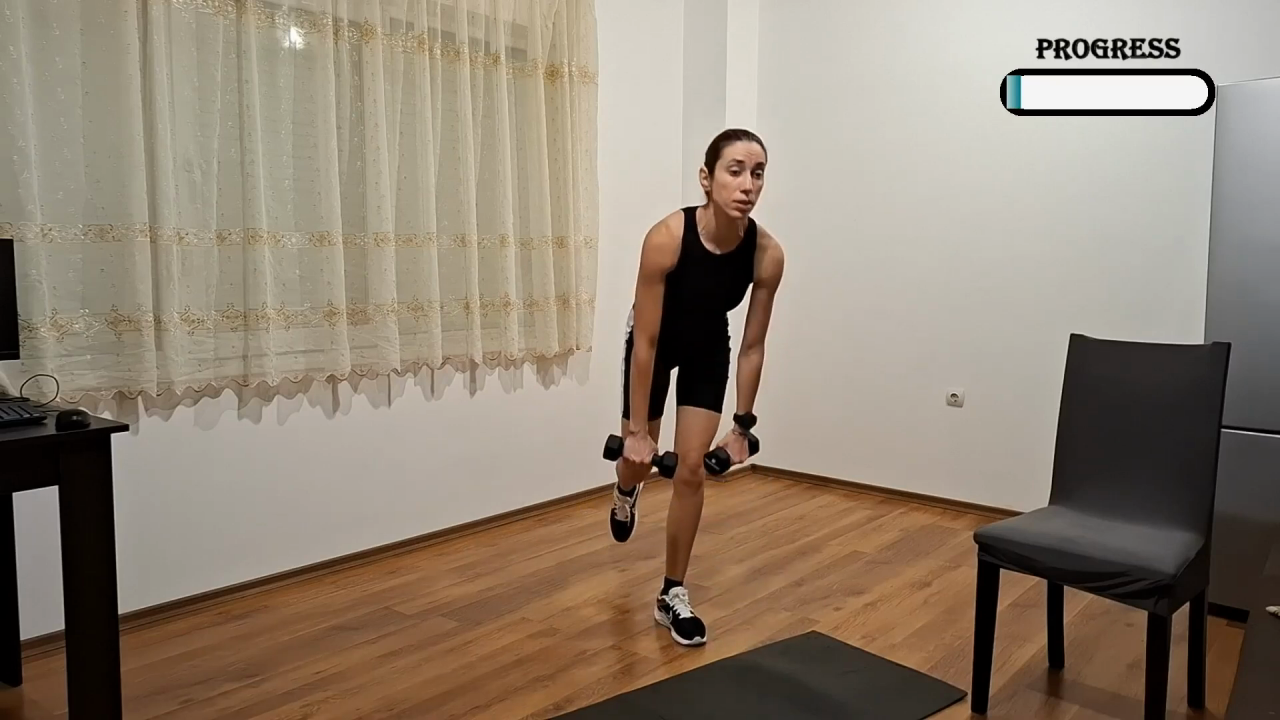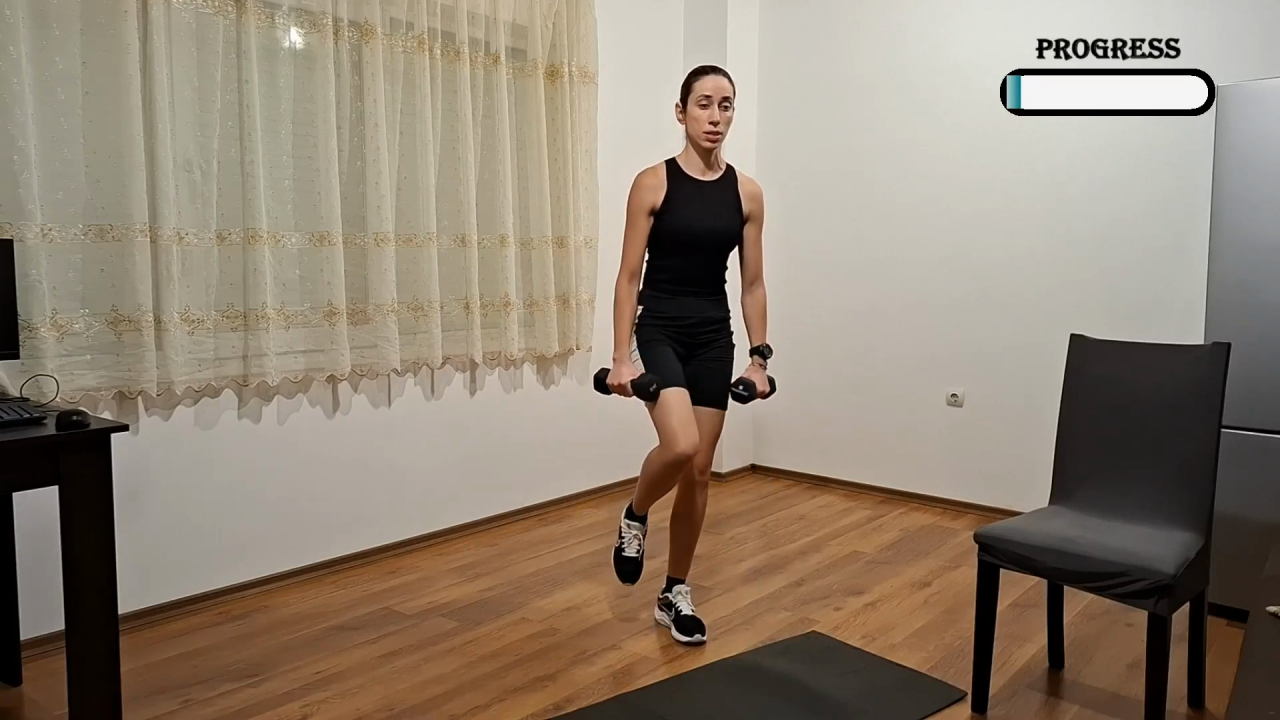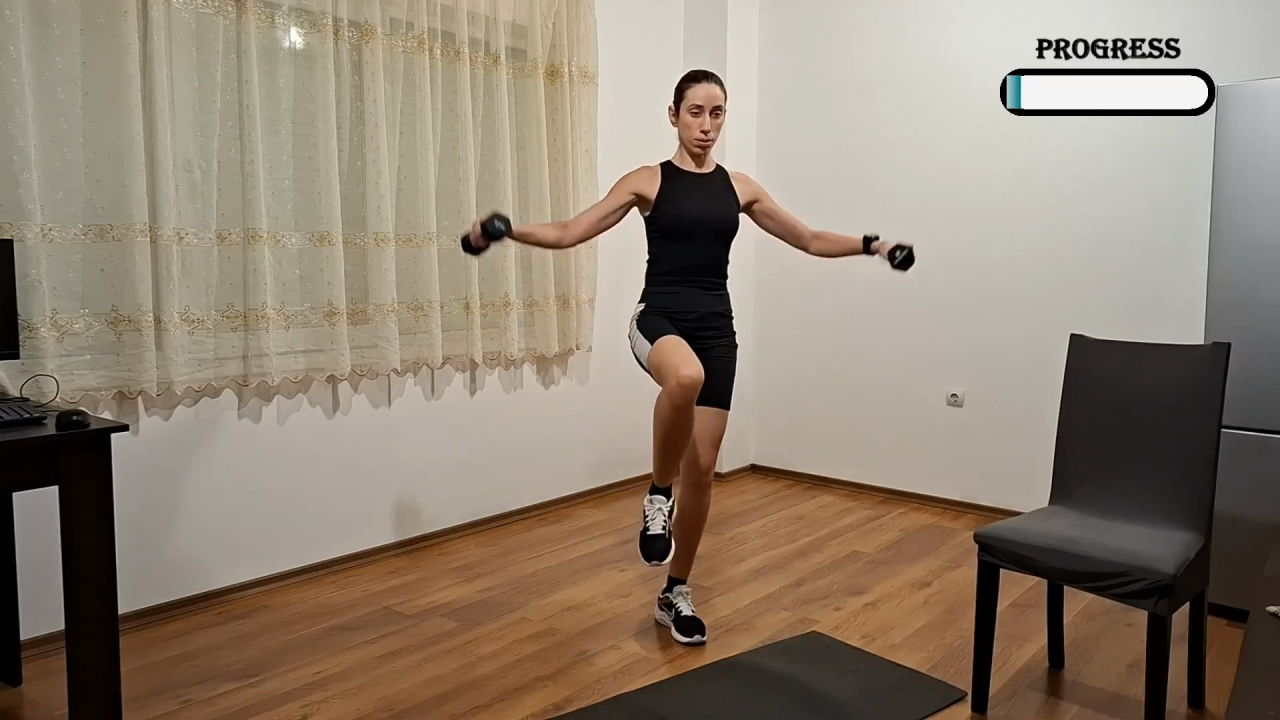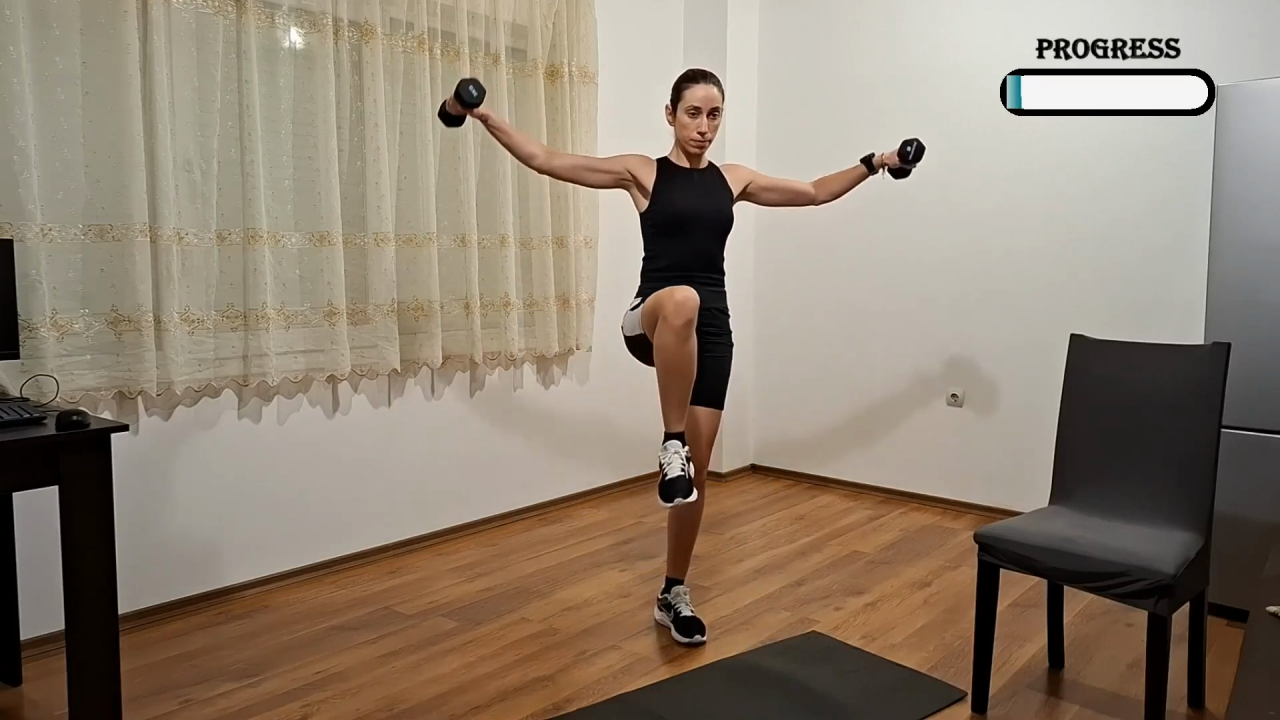
dt=0.7s
person 1, frame 1
left shoulder: (767, 254)
right shoulder: (666, 237)
left elbow: (752, 346)
right elbow: (646, 341)
left wrist: (741, 425)
right wrist: (635, 429)
left hip: (708, 351)
right hip: (657, 346)
left knee: (691, 470)
right knee: (642, 458)
left ankle: (672, 596)
right ankle: (627, 488)
person 1, frame 2
left shoulder: (747, 191)
right shoulder: (653, 182)
left elbow: (752, 283)
right elbow: (629, 276)
left wrist: (759, 355)
right wrist: (621, 356)
left hip: (713, 336)
right hip: (657, 329)
left knee: (699, 470)
right knee: (680, 447)
left ankle: (675, 594)
right ankle: (635, 515)
person 1, frame 3
left shoulder: (738, 186)
right shoulder: (648, 181)
left elbow: (808, 239)
right elbow: (572, 231)
left wrist: (870, 245)
right wrist: (511, 232)
left hip: (717, 328)
right hip: (659, 321)
left knee: (703, 469)
right knee: (685, 376)
left ankle: (676, 595)
right ankle: (658, 493)
person 1, frame 4
left shoulder: (734, 179)
right shoulder: (642, 171)
left elbow: (815, 192)
right elbow: (546, 160)
left wrist: (873, 164)
right wrist: (483, 116)
left hip: (713, 328)
right hip: (652, 319)
left knee: (699, 468)
right knee: (681, 301)
left ankle: (674, 595)
right ankle: (671, 444)
